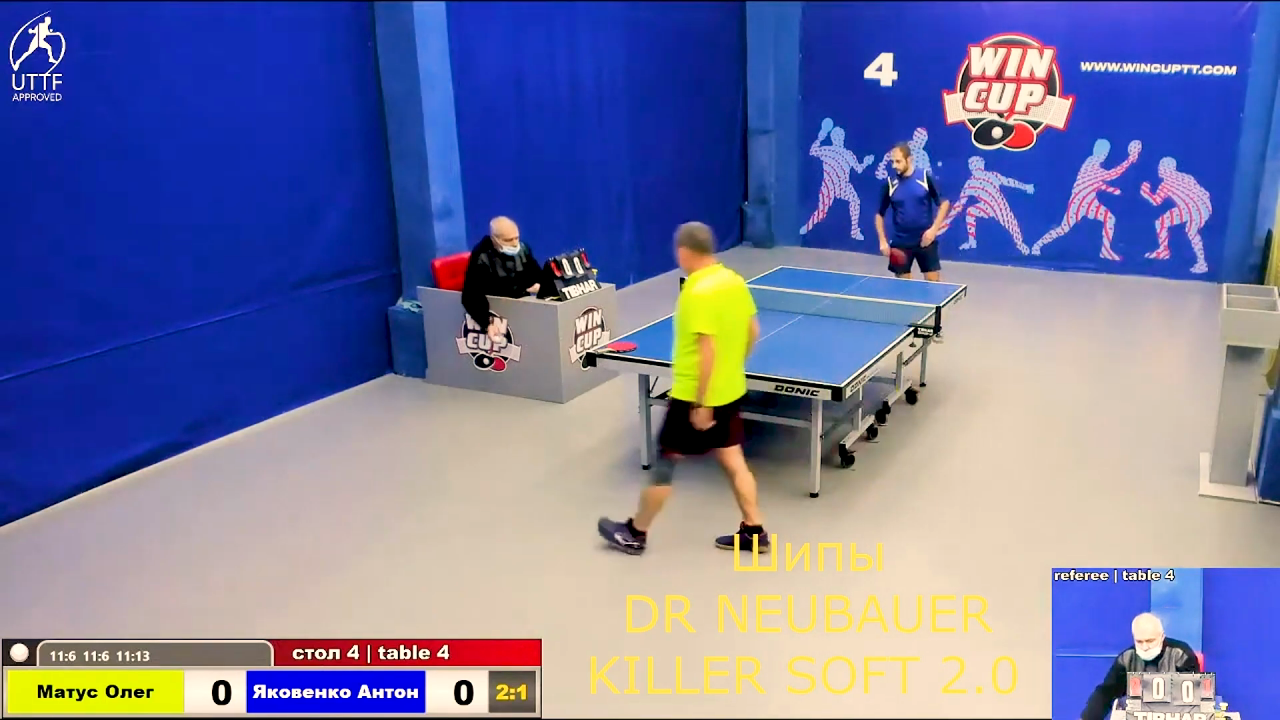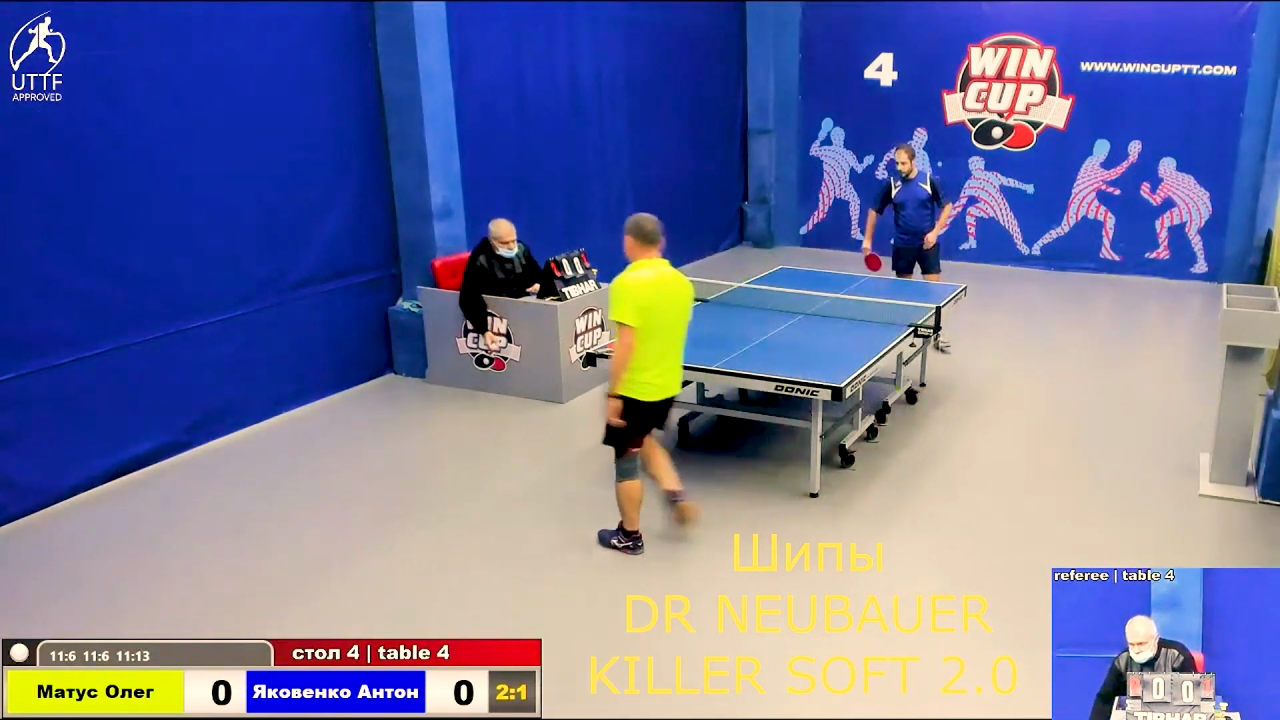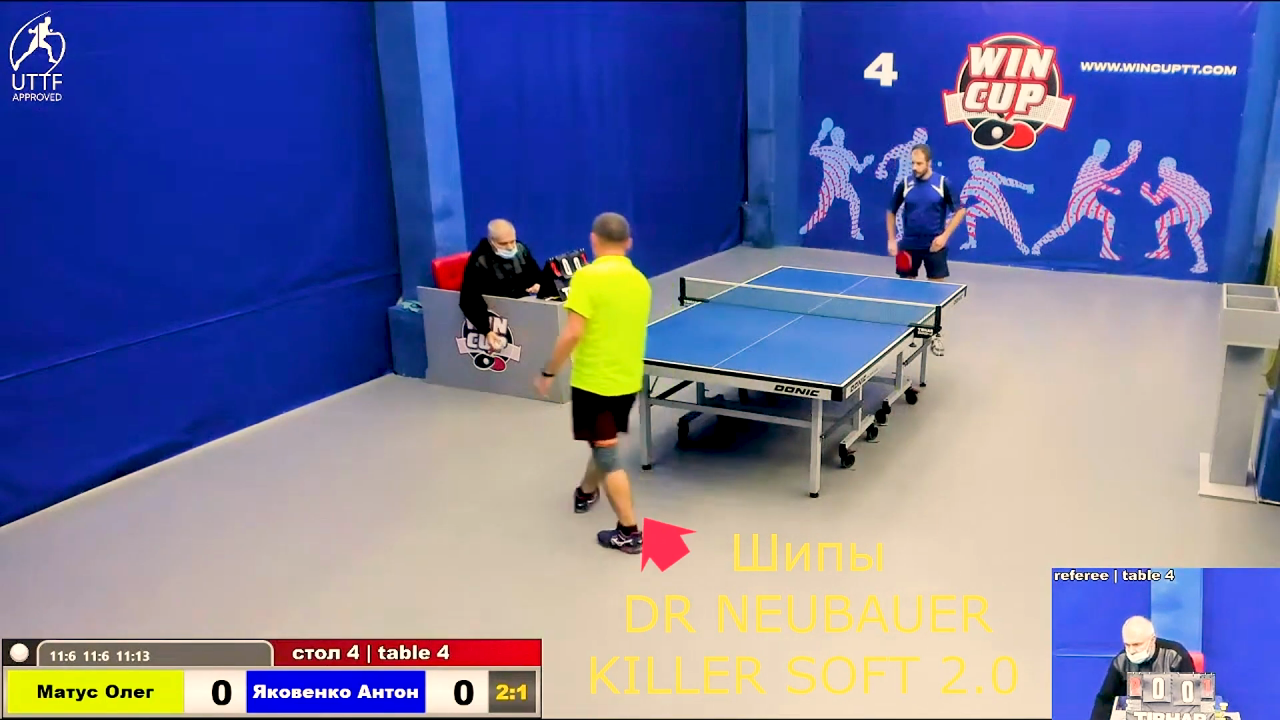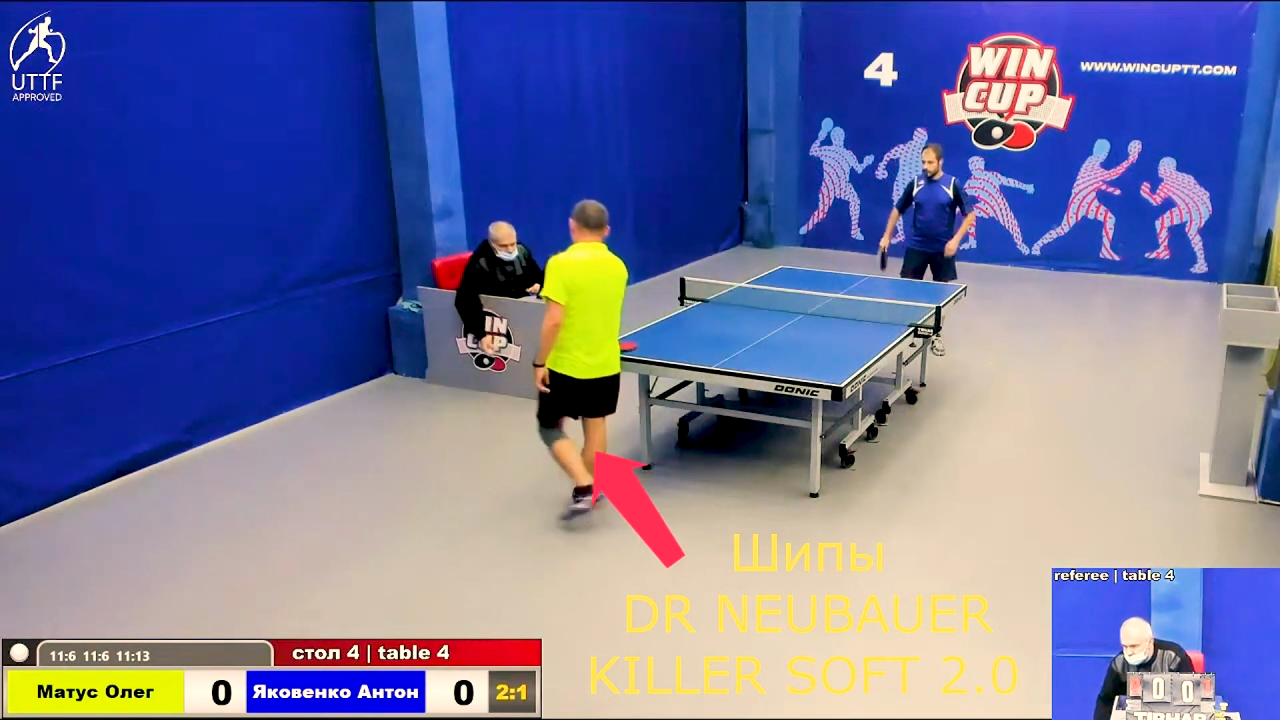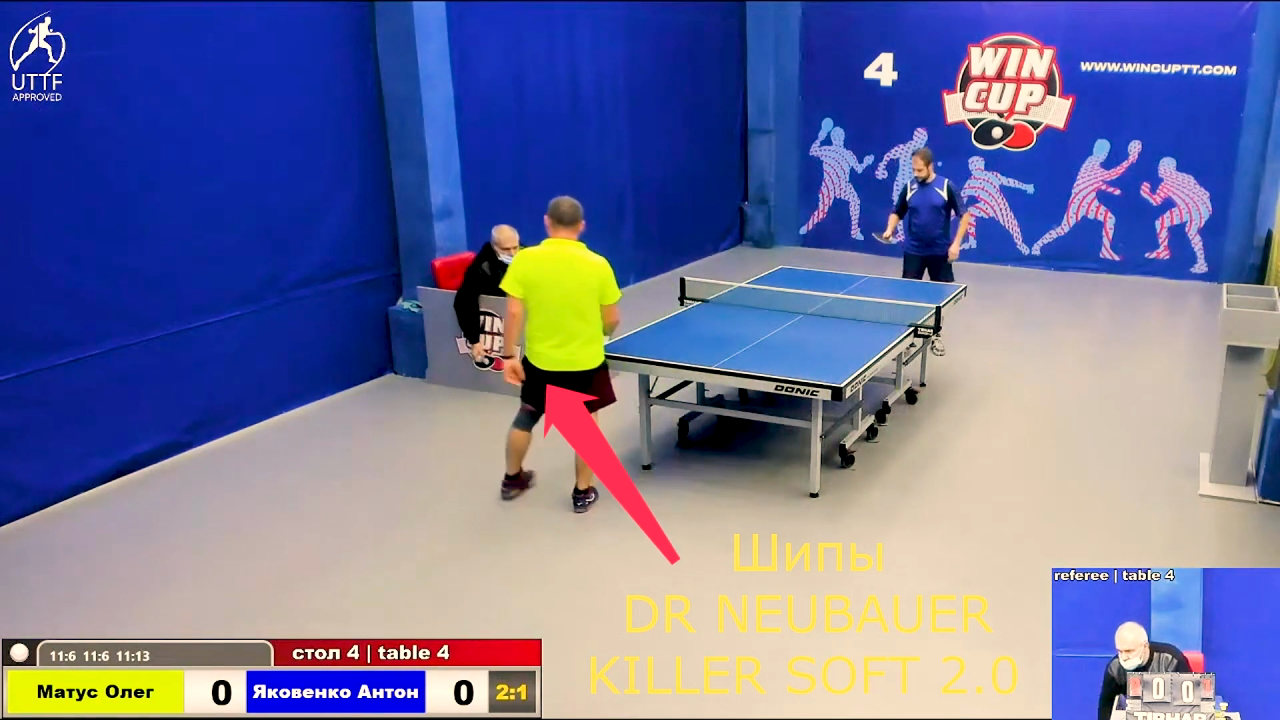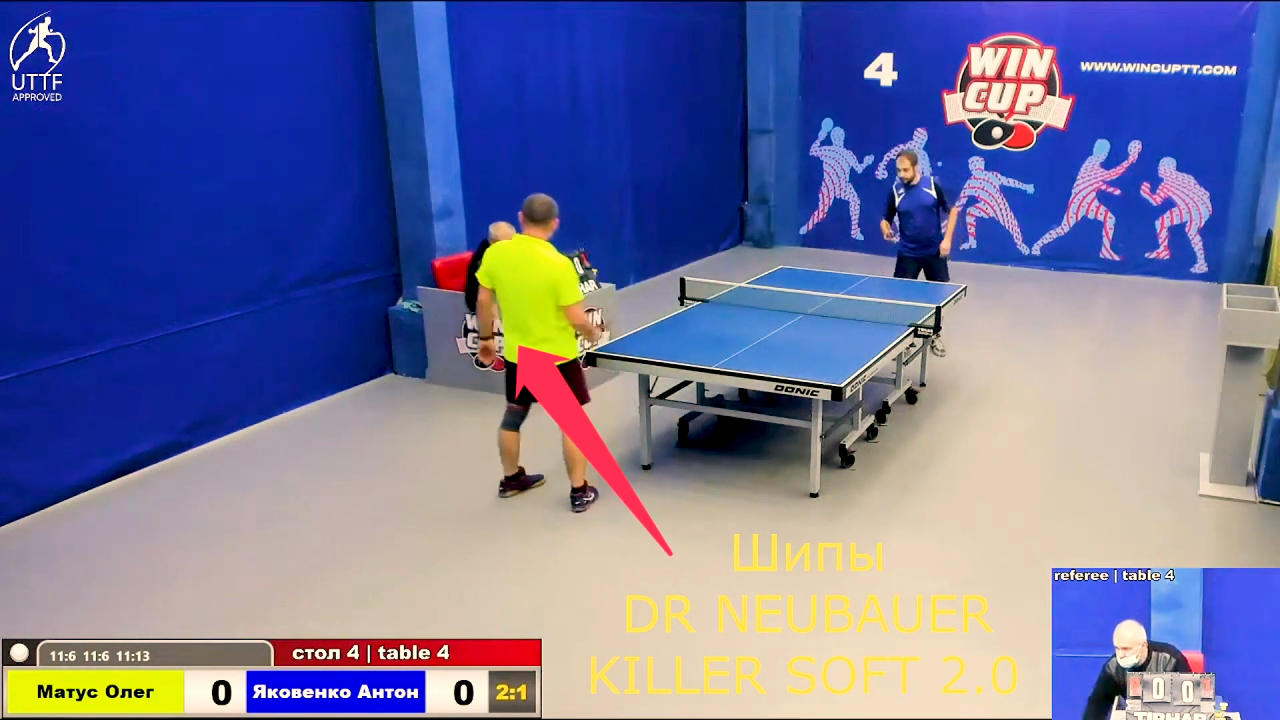
dt=0.3s
person 1, frame 1
left shoulder: (698, 292)
right shoulder: (735, 282)
left elbow: (709, 353)
right elbow: (752, 331)
left wrist: (701, 404)
left hip: (697, 397)
right hip: (730, 392)
left knee: (665, 463)
right knee: (732, 460)
left ankle: (636, 533)
right ankle: (754, 531)
person 1, frame 2
left shoulder: (628, 282)
right shoulder: (682, 282)
left elbow: (625, 343)
left wrist: (612, 394)
left hip: (634, 388)
right hip: (669, 384)
left knee: (628, 458)
right knee: (645, 444)
left ankle: (629, 534)
right ankle: (676, 495)
person 1, frame 3
left shoulder: (588, 276)
right shoulder: (640, 282)
left elbow: (573, 333)
left wrist: (548, 373)
left hip: (594, 381)
right hip: (629, 381)
left knee: (607, 454)
right knee: (605, 444)
left ankle: (629, 531)
right ankle: (587, 492)
person 1, frame 4
left shoulder: (561, 264)
right shoulder: (618, 267)
left elbow: (554, 319)
left wrist: (540, 363)
left hip: (566, 366)
right hip: (607, 366)
left knee: (550, 429)
right knee: (595, 428)
left ankle: (584, 488)
right ankle: (585, 488)
person 1, frame 5
left shoulder: (526, 259)
right shoulder: (598, 265)
left elbow: (514, 312)
right elbow: (612, 319)
left wrist: (509, 356)
right wrist: (599, 333)
left hip: (541, 360)
right hip: (586, 361)
left knee: (526, 416)
left ankle: (512, 479)
right ankle: (583, 492)
person 1, frame 6
left shoulder: (495, 253)
right shoulder: (558, 265)
left elbow: (483, 301)
right elbow: (575, 318)
left wrist: (485, 337)
right wrist: (592, 332)
left hip: (516, 355)
right hip: (556, 357)
left knee: (513, 416)
left ankle: (511, 479)
right ankle: (579, 491)
person 2, frame 1
left shoulder: (926, 176)
right shoulder: (890, 183)
left elbow: (944, 203)
right elbow: (880, 214)
left wrist: (934, 228)
right wrist: (882, 240)
left hip: (925, 240)
right hip: (900, 242)
left knee: (933, 281)
person 2, frame 2
left shoulder: (929, 180)
right shoulder: (891, 184)
left elbow: (947, 207)
right elbow: (874, 211)
left wrist: (935, 231)
right wrist: (868, 238)
left hip: (927, 242)
right hip: (902, 244)
left ankle: (937, 332)
person 2, frame 3
left shoulder: (942, 183)
right shoulder: (905, 184)
left elbow: (960, 211)
right elbow: (891, 211)
left wrist: (945, 235)
right wrist: (892, 240)
left hip: (934, 245)
right hip: (909, 245)
left ankle: (935, 335)
person 2, frame 4
left shoulder: (953, 185)
right shoulder: (916, 183)
left elbow: (969, 214)
right elbow: (898, 209)
left wrist: (955, 240)
right wrist: (887, 235)
left hip: (942, 249)
right hip: (916, 247)
left ankle: (936, 336)
person 2, frame 5
left shoulder: (946, 186)
right shoulder: (909, 187)
left elbow: (965, 216)
right elbow: (897, 213)
left wrist: (956, 244)
right wrist: (889, 230)
left hip: (940, 252)
right hip: (913, 251)
left ankle: (935, 336)
person 2, frame 6
left shoulder: (933, 184)
right shoulder: (895, 191)
left elbow: (952, 211)
right elbow: (886, 219)
left wrist: (947, 238)
right wrist: (886, 230)
left hip: (935, 251)
right hip: (908, 253)
left ankle: (935, 337)
